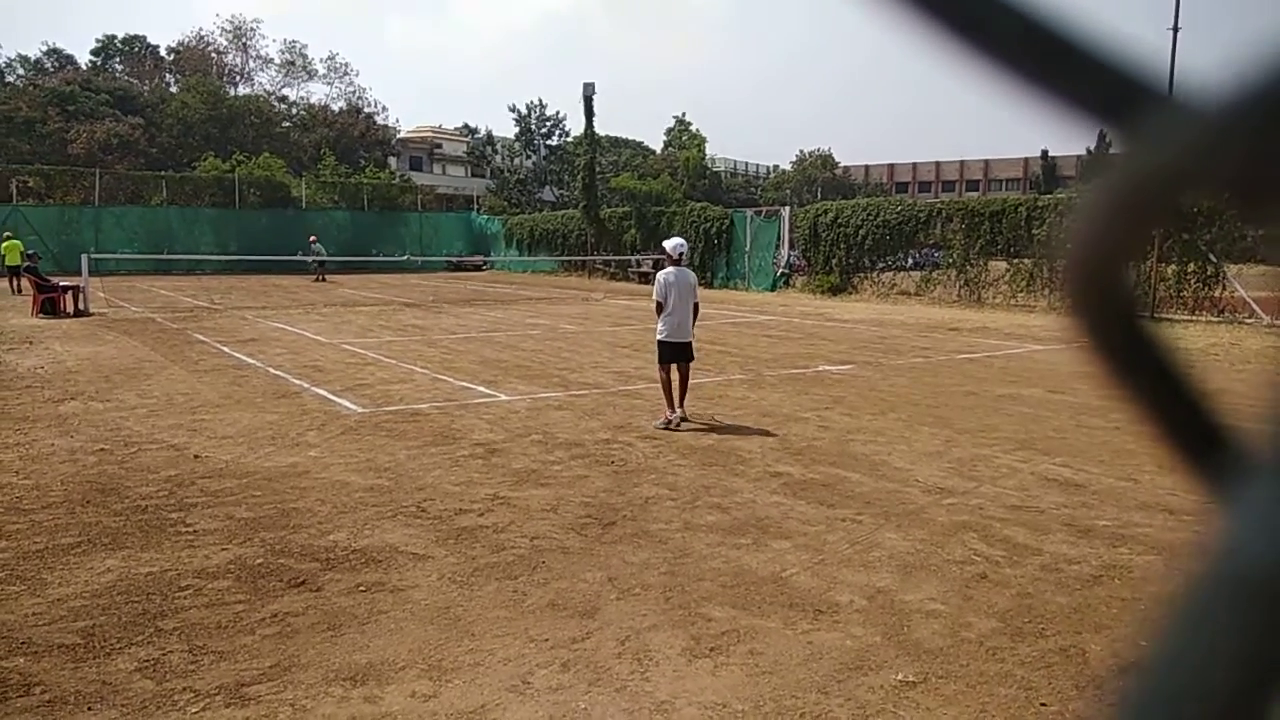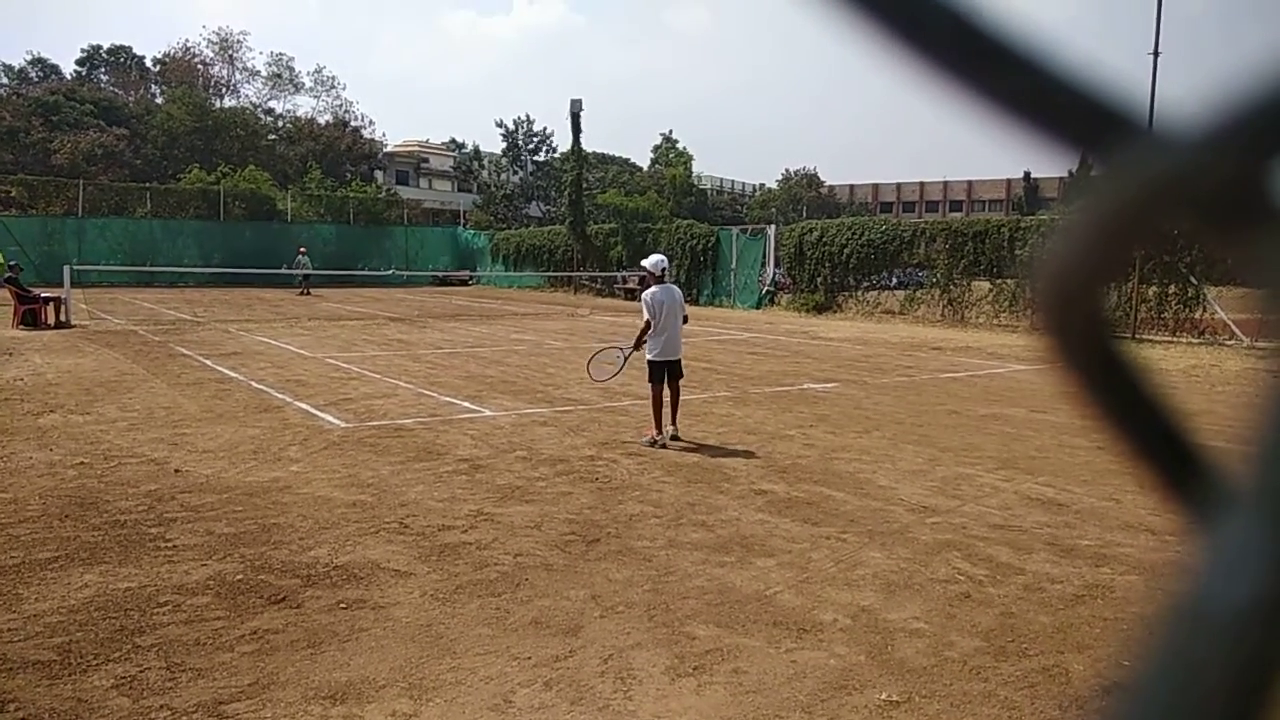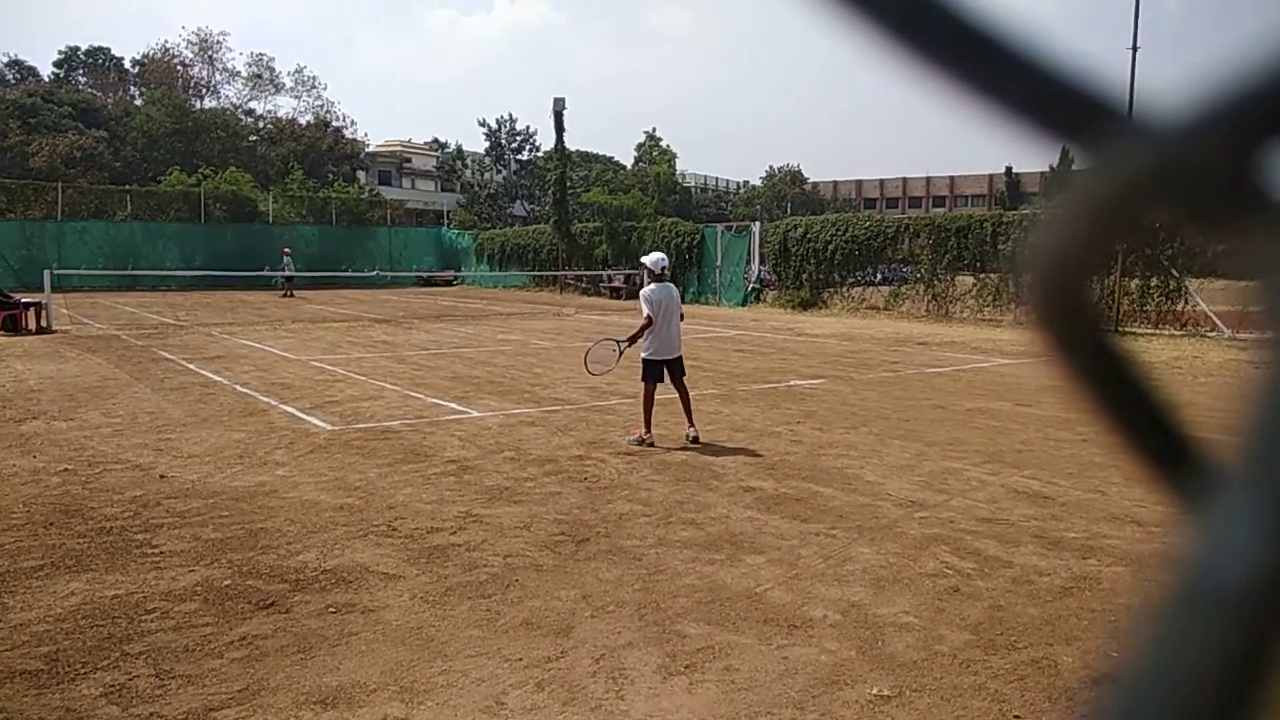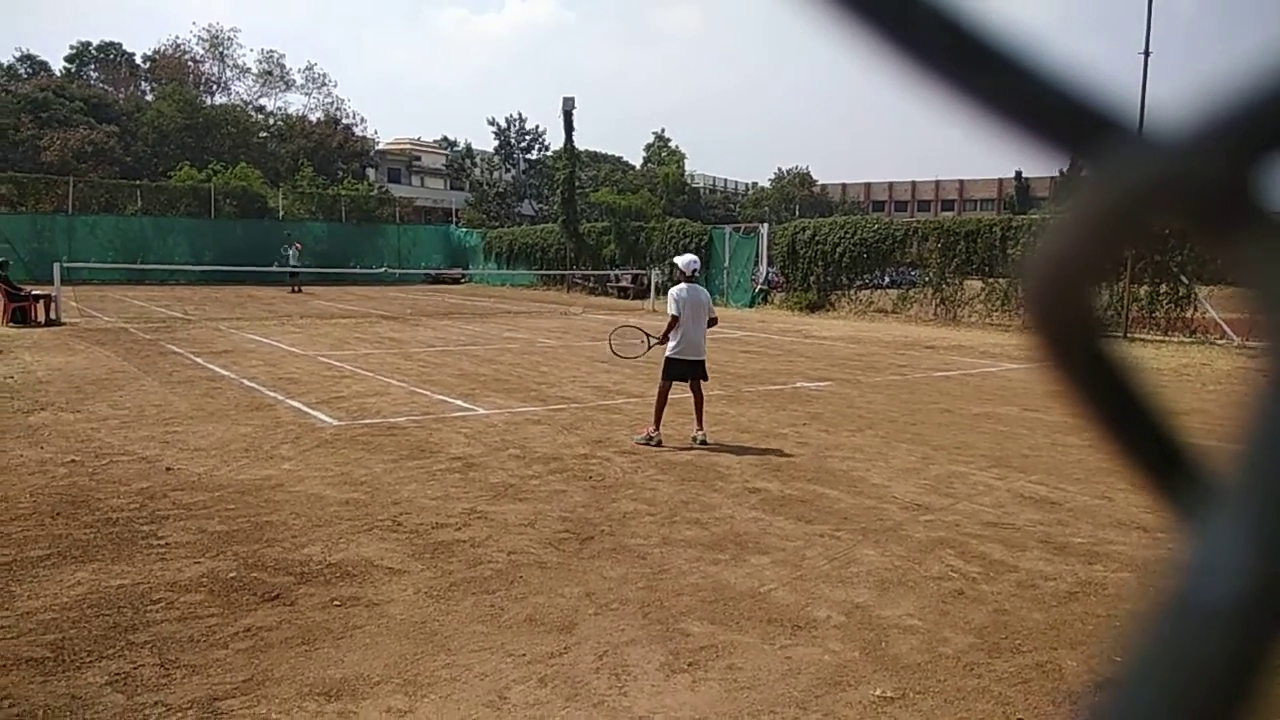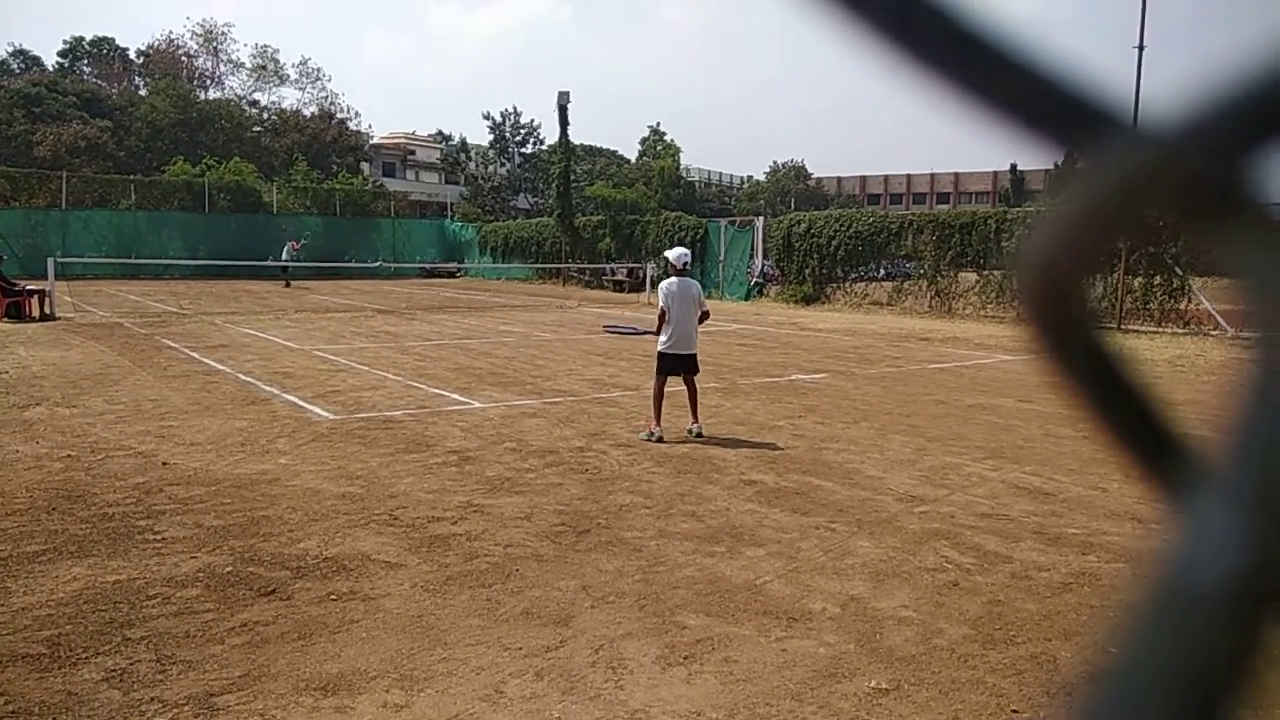
dt=0.4s
person 1, frame 1
left shoulder: (662, 276)
right shoulder: (691, 276)
left elbow: (659, 305)
right elbow: (696, 306)
left wrist: (662, 321)
left hip: (667, 330)
right hip: (685, 331)
left knee: (664, 369)
right knee: (683, 368)
left ankle: (671, 413)
right ankle: (680, 408)
person 1, frame 2
left shoulder: (648, 295)
right shoulder: (676, 291)
left elbow: (648, 324)
right elbow: (684, 319)
left wrist: (638, 340)
left hip: (657, 349)
right hip: (675, 348)
left knee: (657, 389)
right knee: (674, 385)
left ankle: (658, 434)
right ankle: (673, 427)
person 1, frame 3
left shoulder: (646, 292)
right shoulder: (673, 289)
left elbow: (649, 320)
right elbow: (680, 317)
left wrist: (635, 336)
left hip: (653, 348)
right hip: (673, 347)
left knee: (649, 388)
right knee: (679, 384)
left ankle: (646, 433)
right ankle: (691, 428)
person 1, frame 4
left shoulder: (675, 292)
right shoulder: (704, 293)
left elbow: (674, 319)
right elbow: (713, 320)
left wrist: (664, 336)
left hip: (678, 348)
right hip: (697, 349)
left knee: (664, 386)
right knee: (696, 387)
left ankle: (654, 431)
right ankle: (700, 431)
person 1, frame 5
left shoulder: (665, 285)
right shoulder: (695, 286)
left elbow: (662, 313)
right elbow: (705, 314)
left wrist: (659, 329)
left hip: (669, 342)
right hip: (689, 342)
left knee: (659, 381)
right knee: (689, 380)
left ankle: (656, 427)
right ankle: (695, 423)
